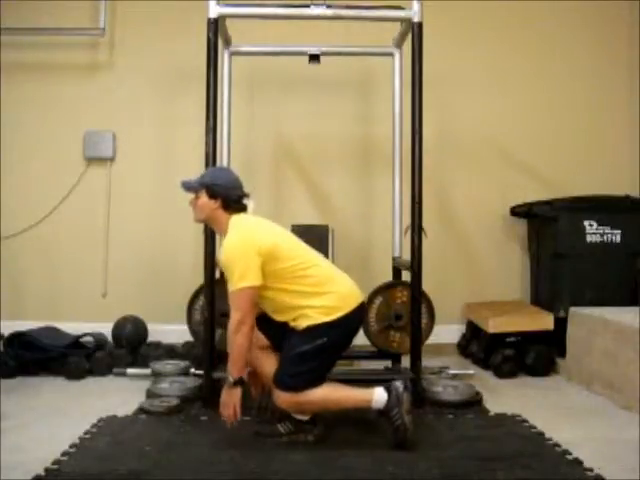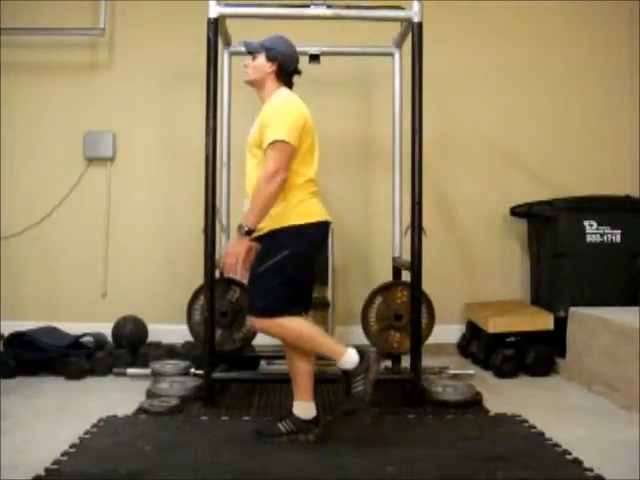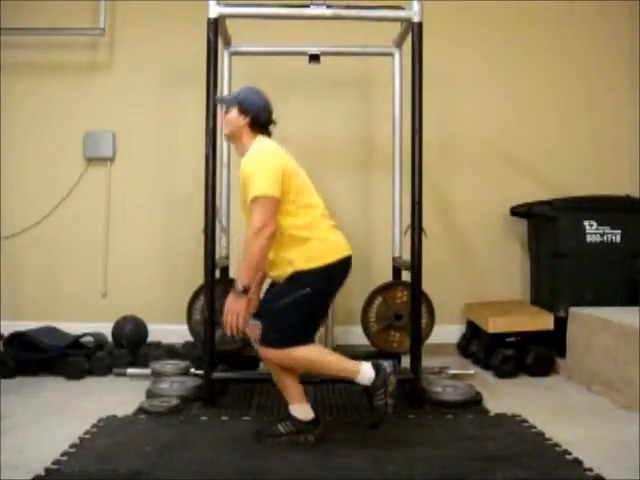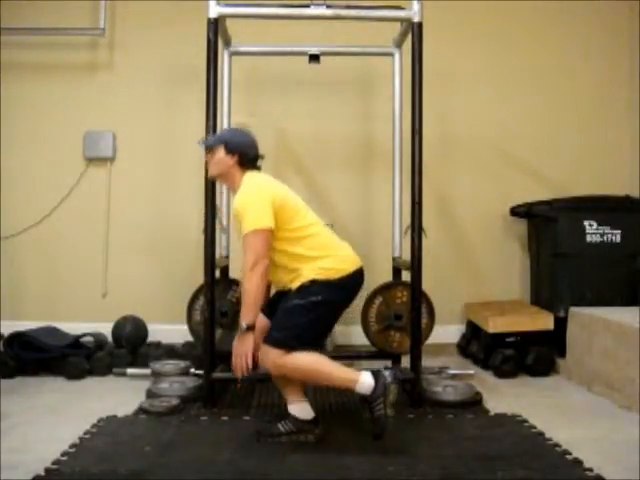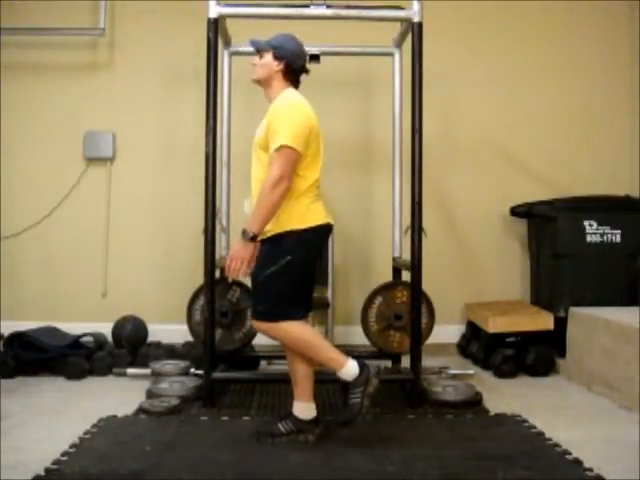
dt=1s
person 1, frame 1
left shoulder: (237, 244)
right shoulder: (245, 229)
left elbow: (240, 320)
right elbow: (250, 312)
left wrist: (233, 383)
right wrist: (248, 369)
left hip: (331, 312)
right hip: (326, 301)
left knee: (288, 395)
right knee: (251, 341)
left ankle: (385, 398)
right ankle: (302, 419)
person 1, frame 2
left shoulder: (282, 106)
right shoulder: (276, 108)
left elbow: (275, 175)
left wrist: (243, 232)
right wrist: (256, 237)
left hip: (294, 226)
right hip: (292, 226)
left knee: (265, 316)
right knee: (288, 321)
left ankle: (354, 360)
right ankle: (304, 417)
person 1, frame 3
left shoulder: (259, 157)
right shoulder: (261, 154)
left elbow: (262, 230)
right elbow: (265, 232)
left wrist: (240, 290)
right wrist: (251, 289)
left hip: (318, 262)
right hip: (308, 260)
left knee: (275, 348)
right knee: (263, 334)
left ankle: (369, 375)
right ankle: (302, 418)
person 1, frame 4
left shoulder: (251, 193)
right shoulder: (256, 188)
left elbow: (256, 266)
right elbow: (264, 265)
left wrist: (246, 330)
right wrist: (254, 326)
left hip: (330, 275)
right hip: (321, 272)
left knee: (274, 354)
right knee: (269, 344)
left ankle: (368, 385)
right ankle: (302, 417)
person 1, frame 5
left shoulder: (288, 108)
right shoulder: (283, 109)
left elbow: (278, 180)
left wrist: (247, 236)
right wrist: (257, 239)
left hip: (294, 231)
right hip: (293, 229)
left knee: (270, 319)
right knee: (288, 322)
left ankle: (354, 372)
right ankle: (304, 416)
